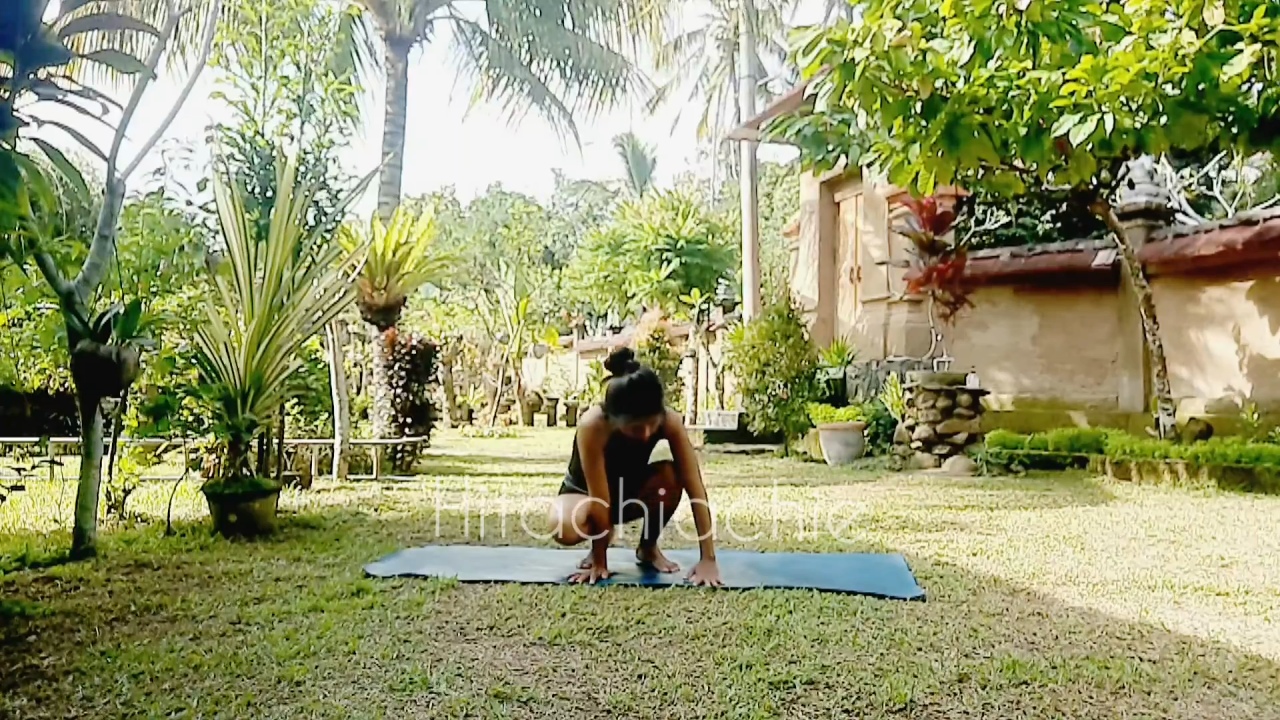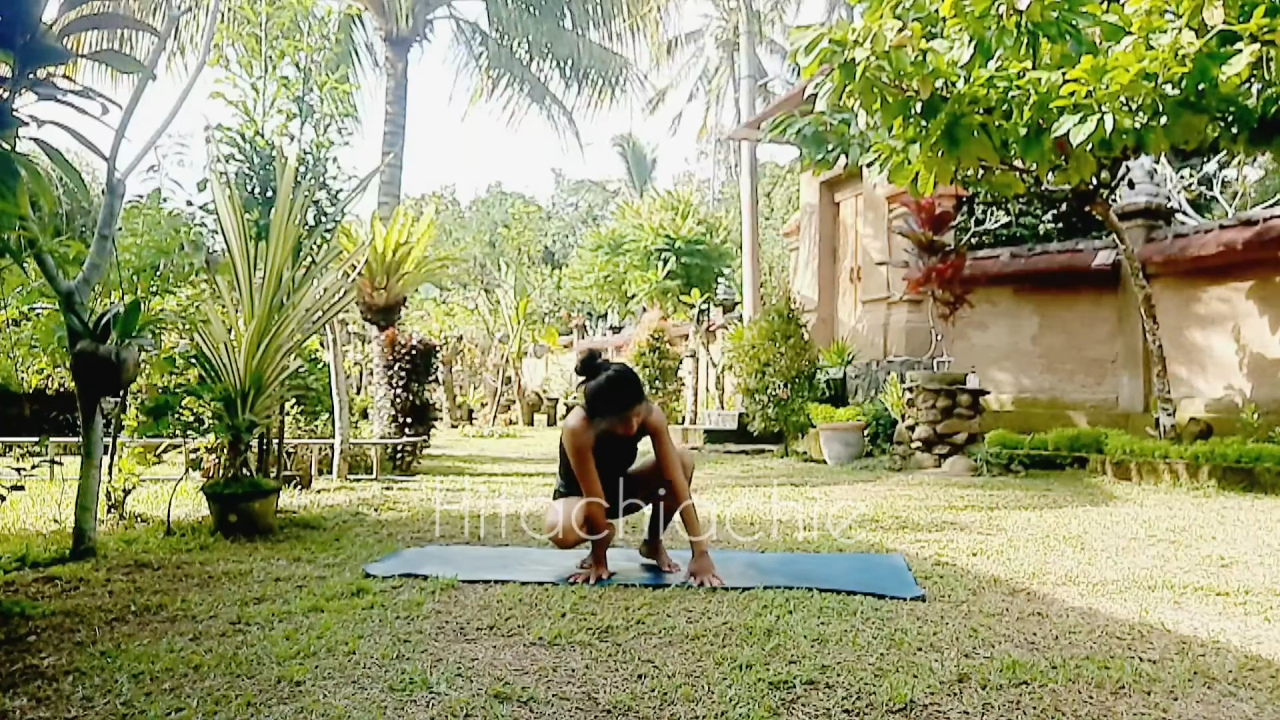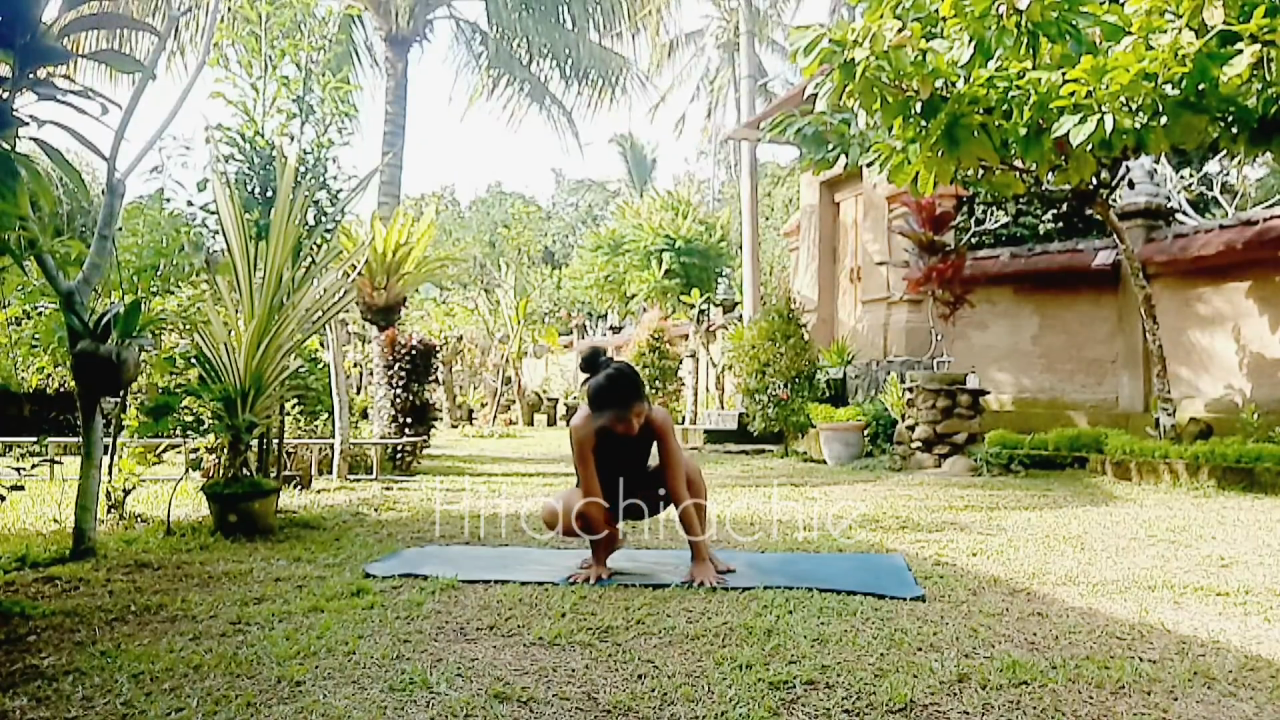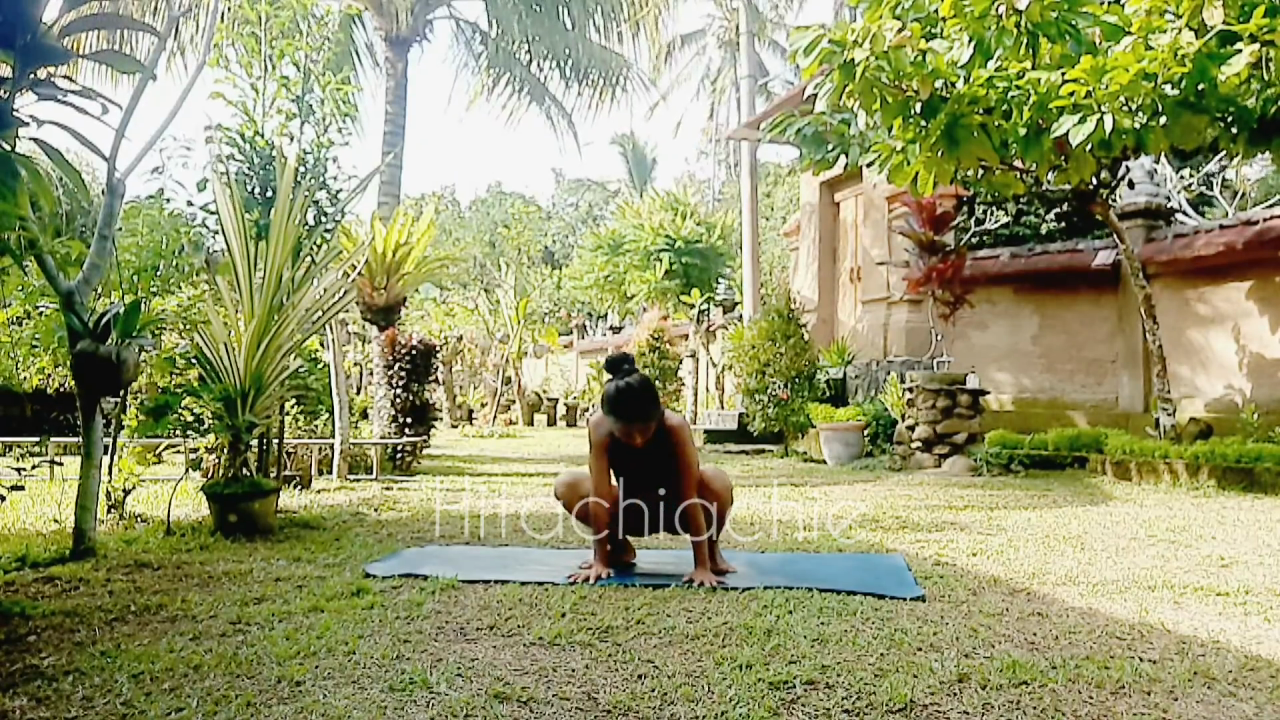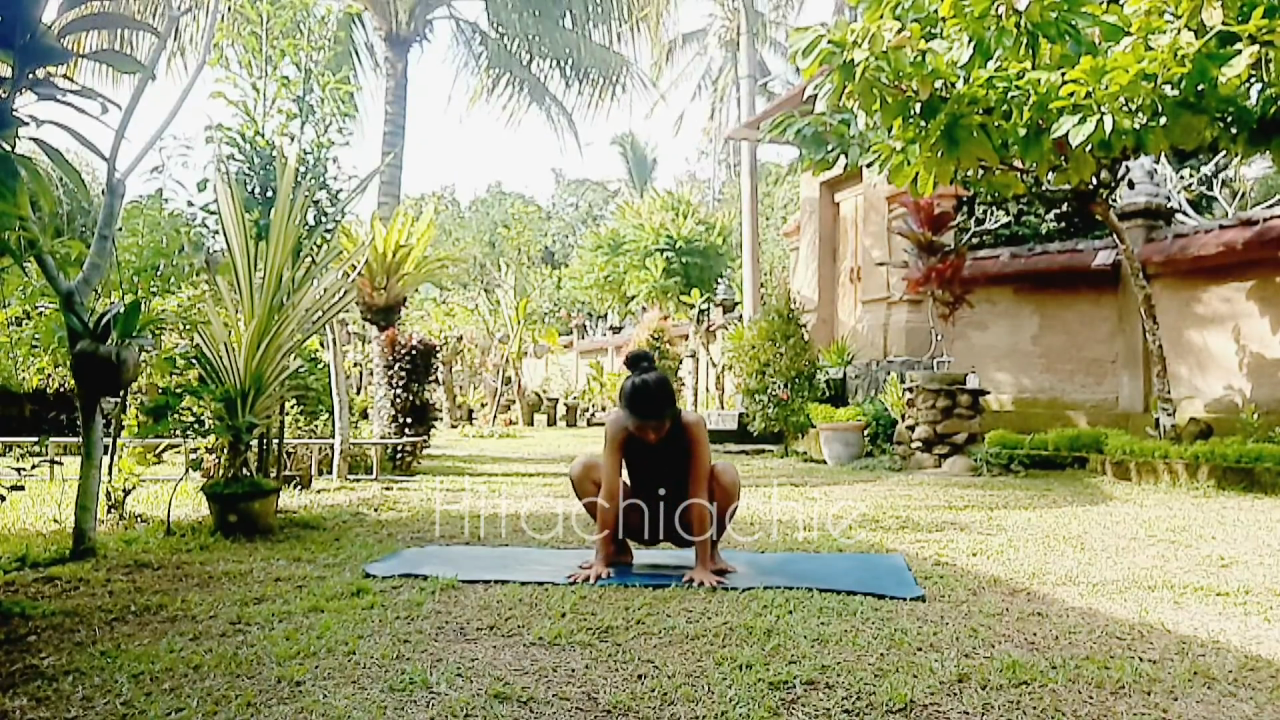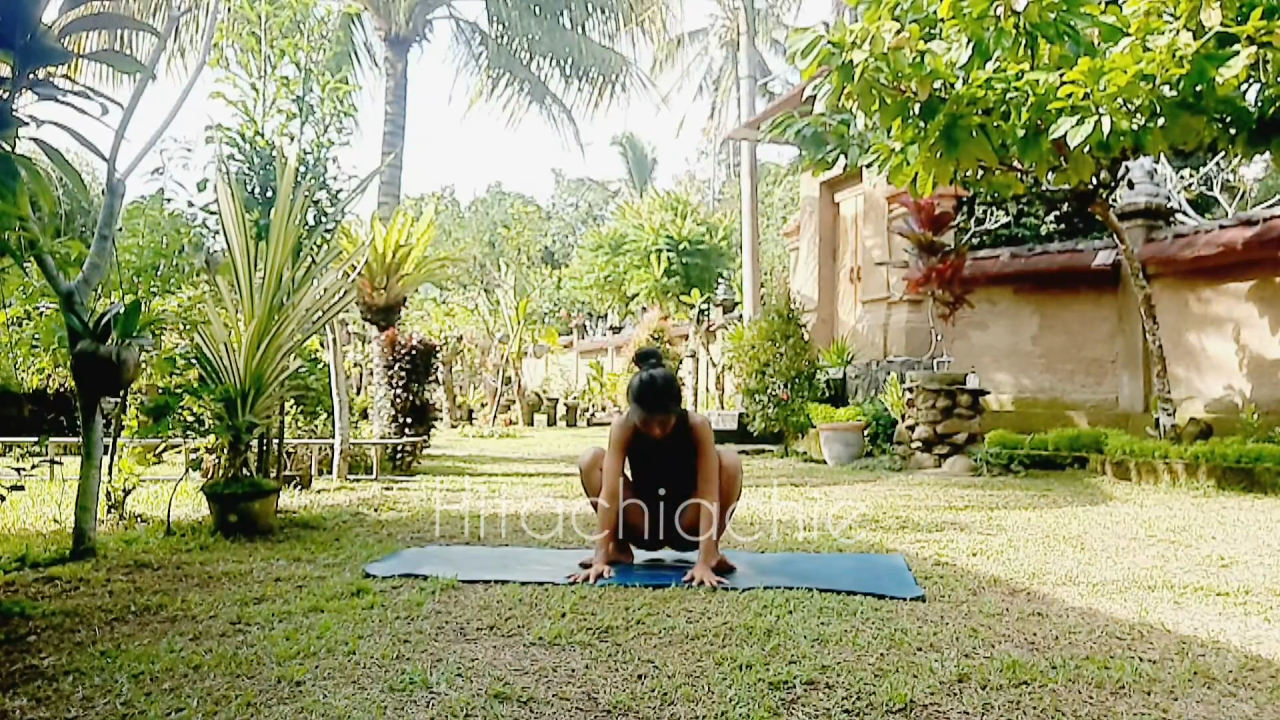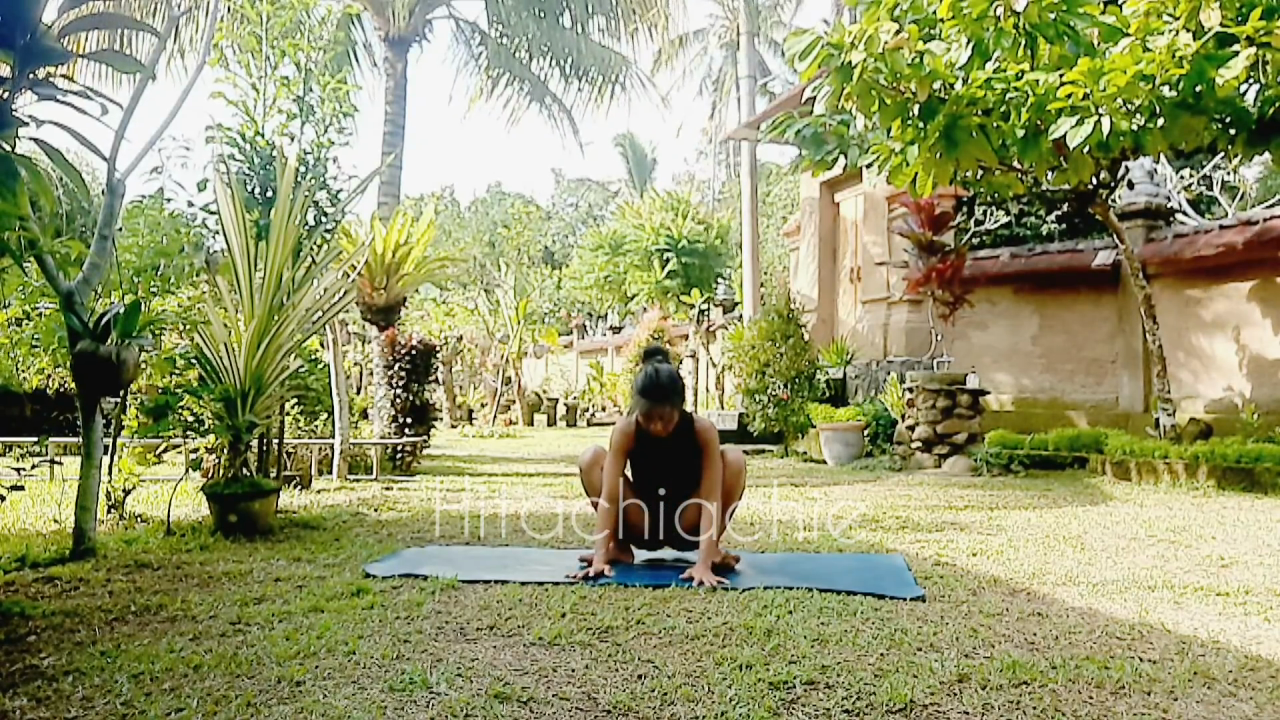
dt=0.5s
person 1, frame 1
left shoulder: (669, 422)
right shoulder: (592, 425)
left elbow: (694, 487)
right elbow: (598, 500)
left wrist: (708, 558)
right wrist: (599, 562)
left hip: (626, 493)
right hip: (583, 494)
left knee: (672, 475)
right knee: (563, 530)
left ankle: (648, 547)
right ankle: (602, 536)
person 1, frame 2
left shoulder: (651, 416)
right shoulder: (578, 428)
left elbow: (677, 483)
right elbow: (594, 500)
left wrist: (700, 553)
right wrist: (599, 562)
left hip: (621, 488)
right hip: (578, 495)
left knee: (683, 461)
right knee: (561, 533)
left ankle: (653, 543)
right ankle: (603, 535)
person 1, frame 3
left shoulder: (657, 419)
right shoulder: (583, 427)
left elbow: (680, 493)
right elbow: (592, 501)
left wrist: (700, 561)
right wrist: (598, 561)
left hip: (643, 494)
right hip: (603, 499)
left knee: (687, 467)
right knee: (554, 514)
left ankle: (703, 553)
right ankle: (608, 539)
person 1, frame 4
left shoulder: (675, 426)
right shoulder: (599, 426)
left elbow: (690, 497)
right elbow: (600, 497)
left wrist: (701, 565)
right wrist: (600, 560)
left hip: (675, 508)
right hip: (632, 511)
left knee: (716, 482)
right knee: (566, 485)
left ankle: (711, 551)
right ankle: (619, 546)
person 1, frame 5
left shoulder: (692, 425)
right shoulder: (617, 426)
left elbow: (699, 496)
right elbow: (609, 494)
left wrist: (702, 565)
right wrist: (601, 559)
left hip: (684, 522)
right hip: (642, 521)
left knee: (725, 476)
right knee: (582, 469)
left ankle: (711, 551)
right ankle: (618, 548)
person 1, frame 6
left shoulder: (697, 426)
right shoulder: (623, 427)
left elbow: (709, 495)
right elbow: (610, 493)
left wrist: (704, 563)
right wrist: (600, 557)
left hip: (686, 528)
right hip: (643, 527)
left knee: (728, 460)
right knee: (591, 459)
left ankle: (711, 551)
right ankle: (619, 547)
person 1, frame 7
left shoulder: (702, 430)
right shoulder: (625, 430)
left elbow: (711, 499)
right elbow: (609, 497)
left wrist: (703, 563)
right wrist: (600, 556)
left hip: (687, 527)
right hip: (643, 527)
left knee: (733, 459)
right knee: (592, 458)
left ankle: (712, 548)
right ankle: (619, 547)
